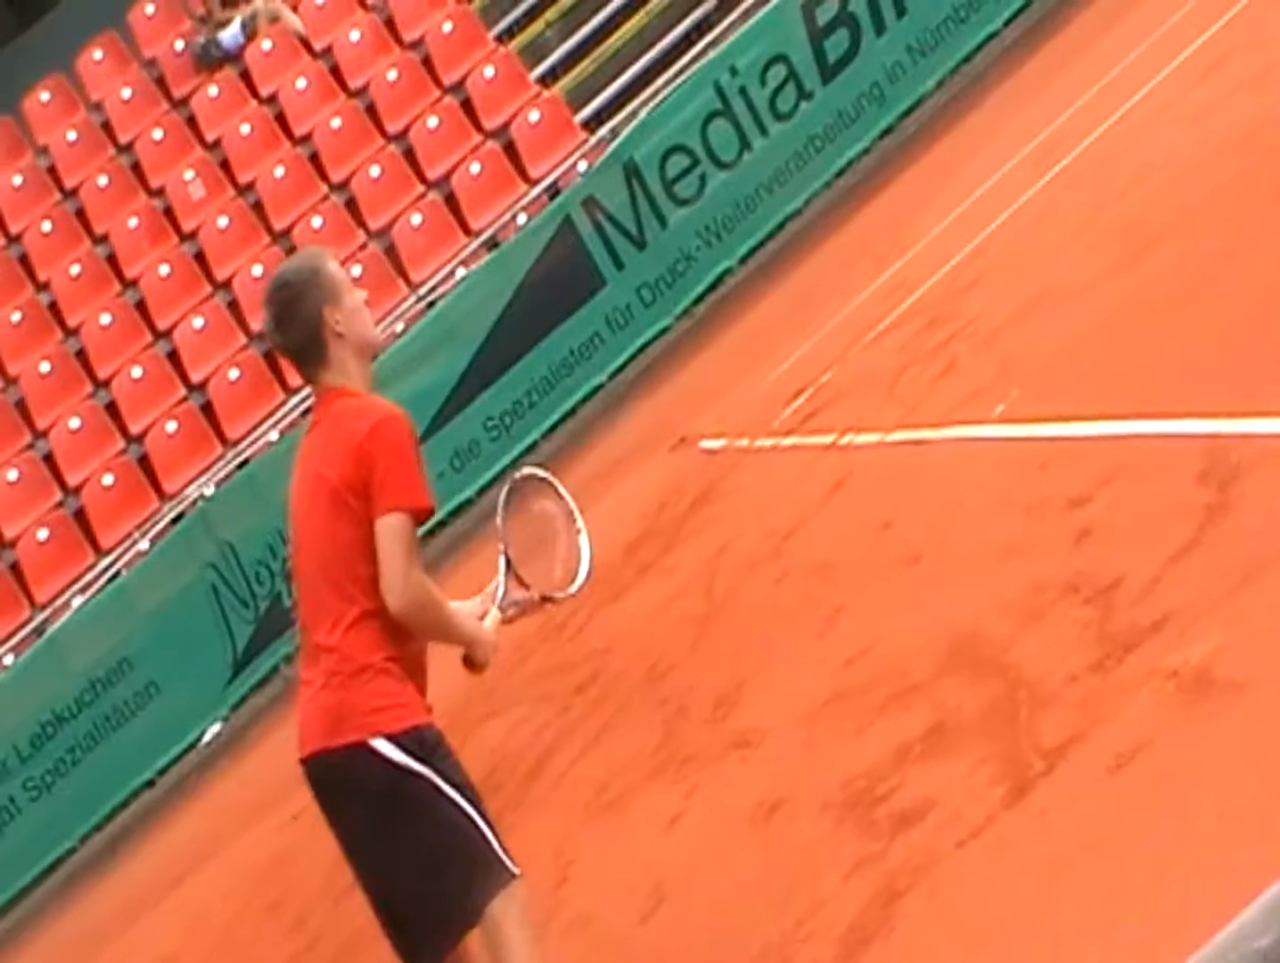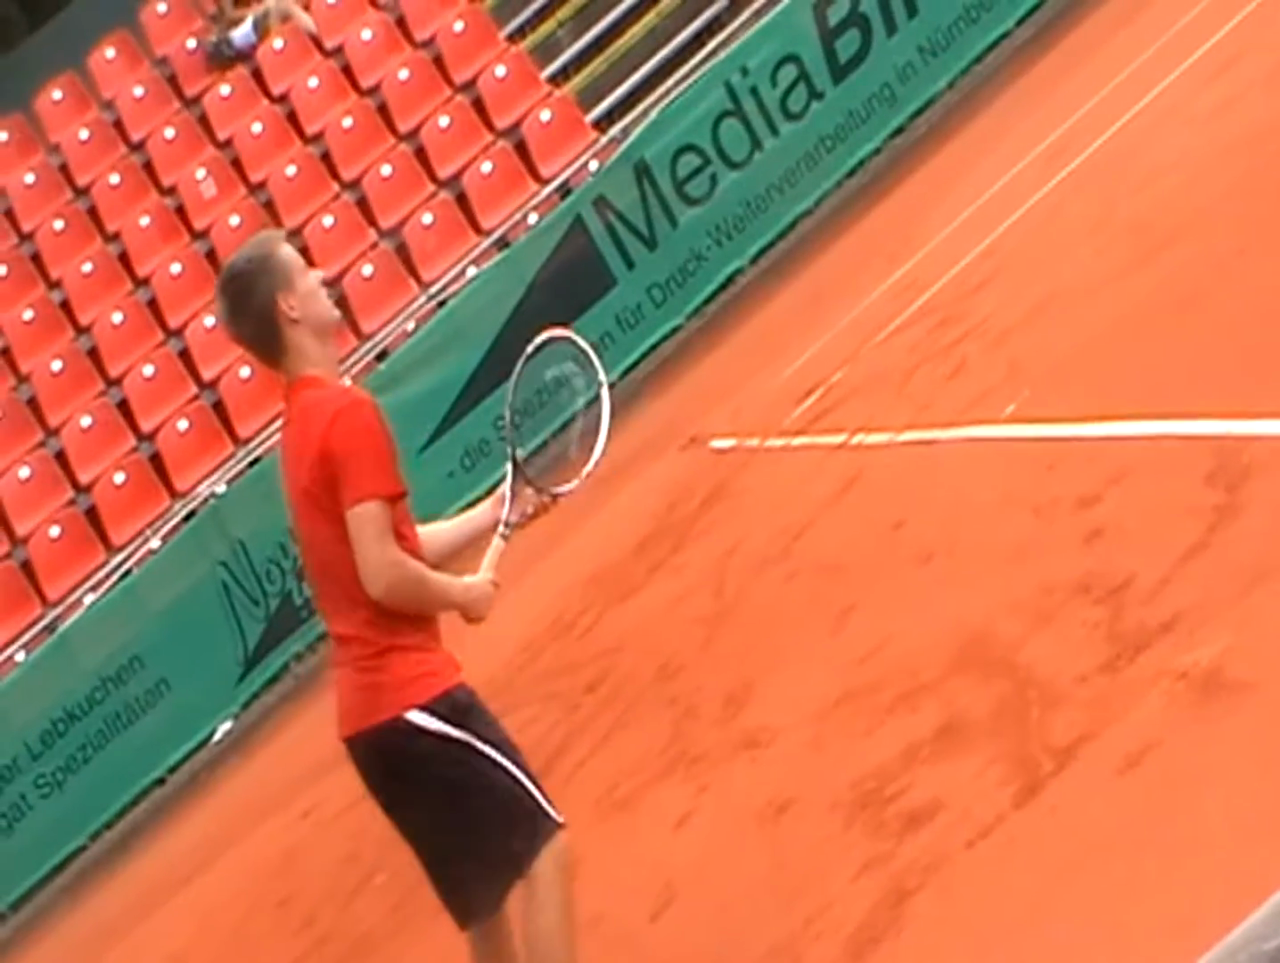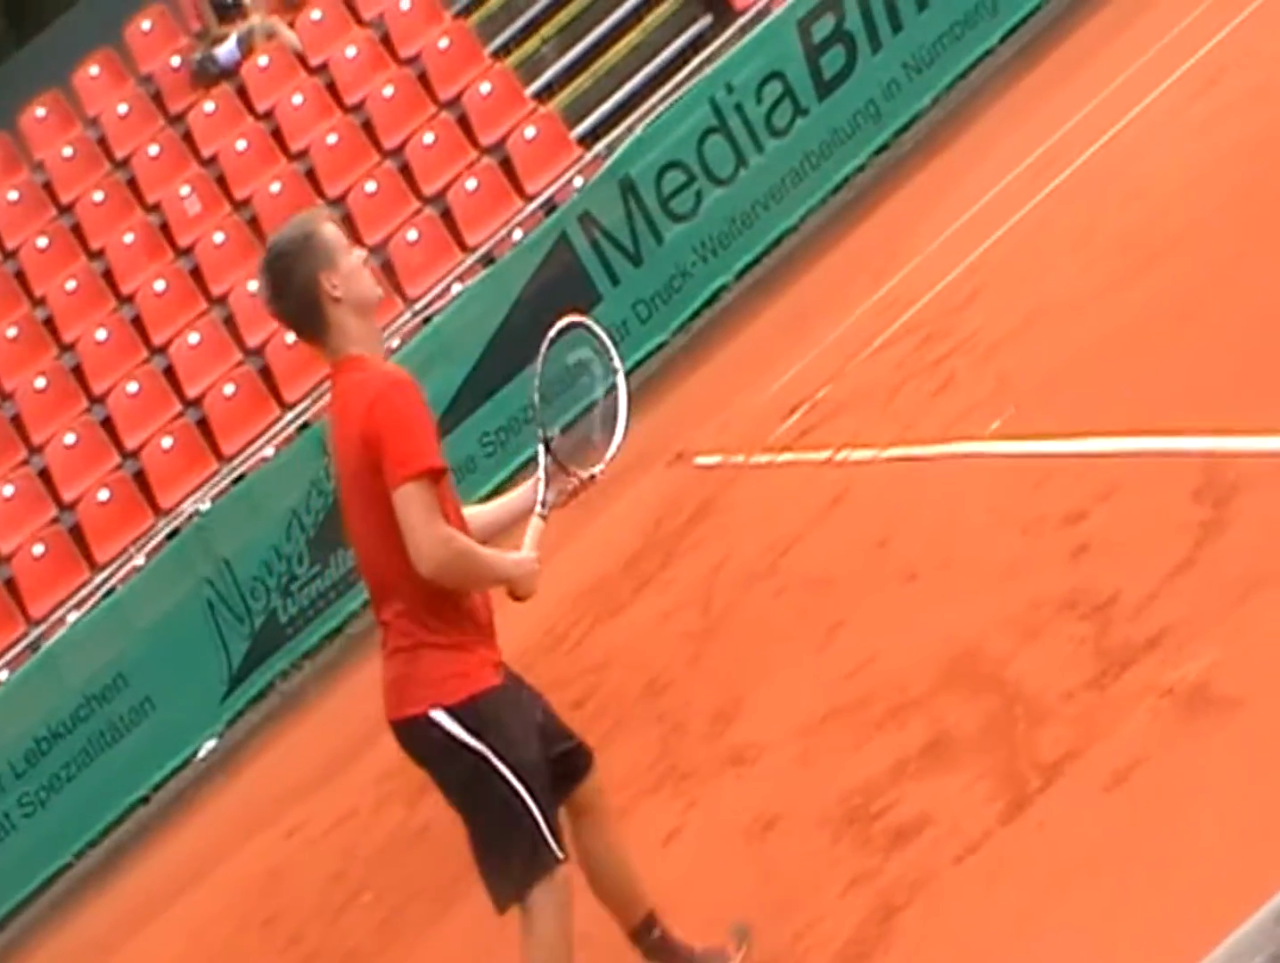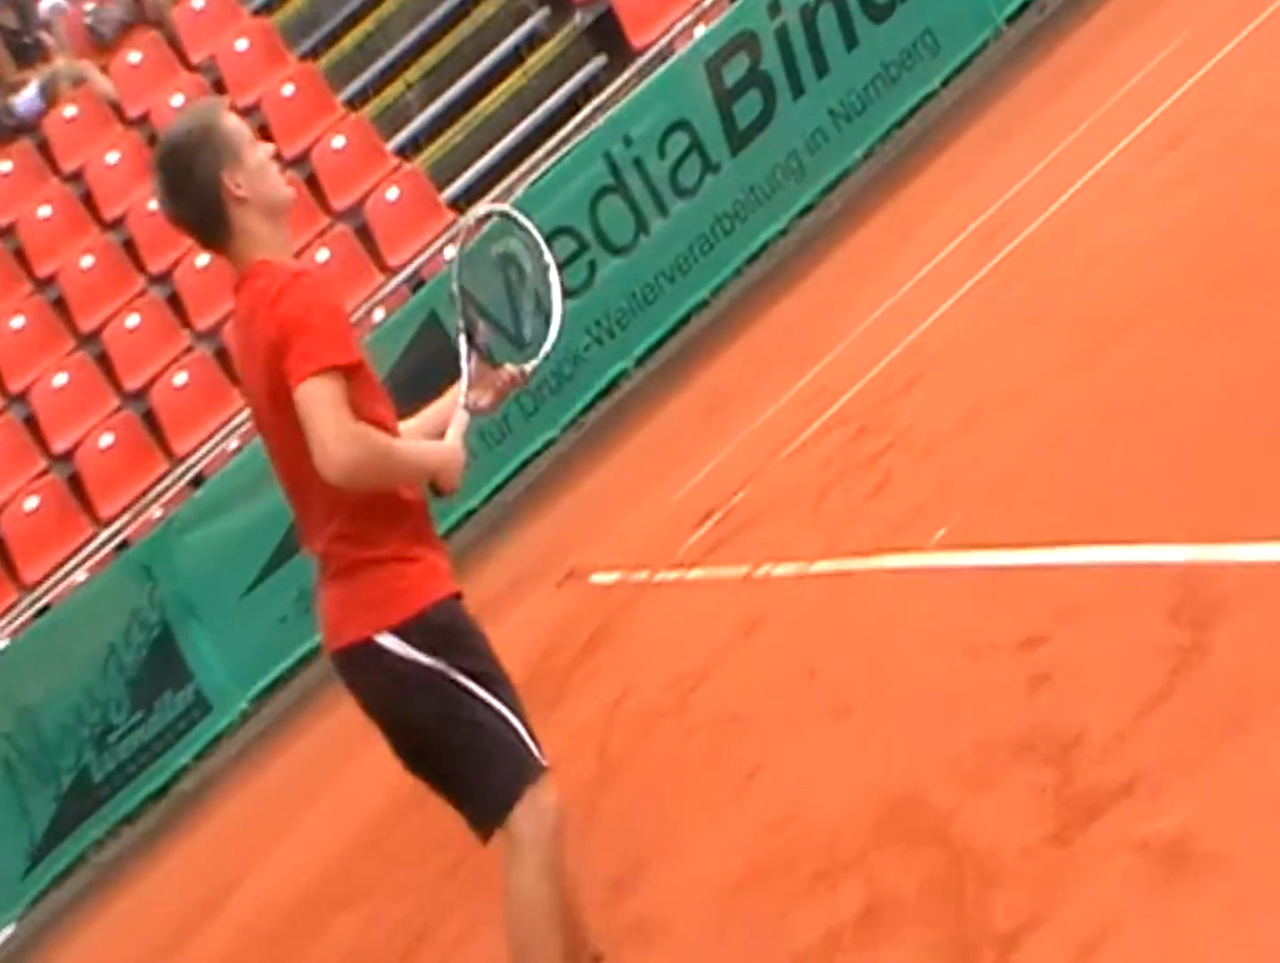
dt=0.5s
person 1, frame 1
left shoulder: (318, 443)
right shoulder: (379, 426)
right elbow: (403, 594)
left wrist: (482, 607)
right wrist: (474, 635)
left hip: (331, 725)
right hip: (378, 721)
right knee: (499, 900)
person 1, frame 2
left shoulder: (304, 423)
right shoulder: (347, 412)
right elbow: (384, 576)
left wrist: (497, 510)
right wrist: (463, 595)
left hip: (376, 697)
right hip: (411, 693)
left knee: (487, 890)
right knee: (542, 849)
person 1, frame 3
left shoulder: (354, 397)
right shoulder: (387, 393)
right elbow: (433, 554)
left wrist: (537, 490)
right wrist: (510, 570)
left hip: (461, 671)
right hip: (444, 687)
left knee: (583, 791)
right knee: (545, 880)
person 1, frame 4
left shoulder: (261, 307)
right shoulder: (298, 297)
right elbow: (340, 454)
left wrist: (462, 400)
right wrist: (432, 459)
left hip: (381, 605)
right hip: (398, 610)
left knee: (516, 793)
right knee: (533, 808)
